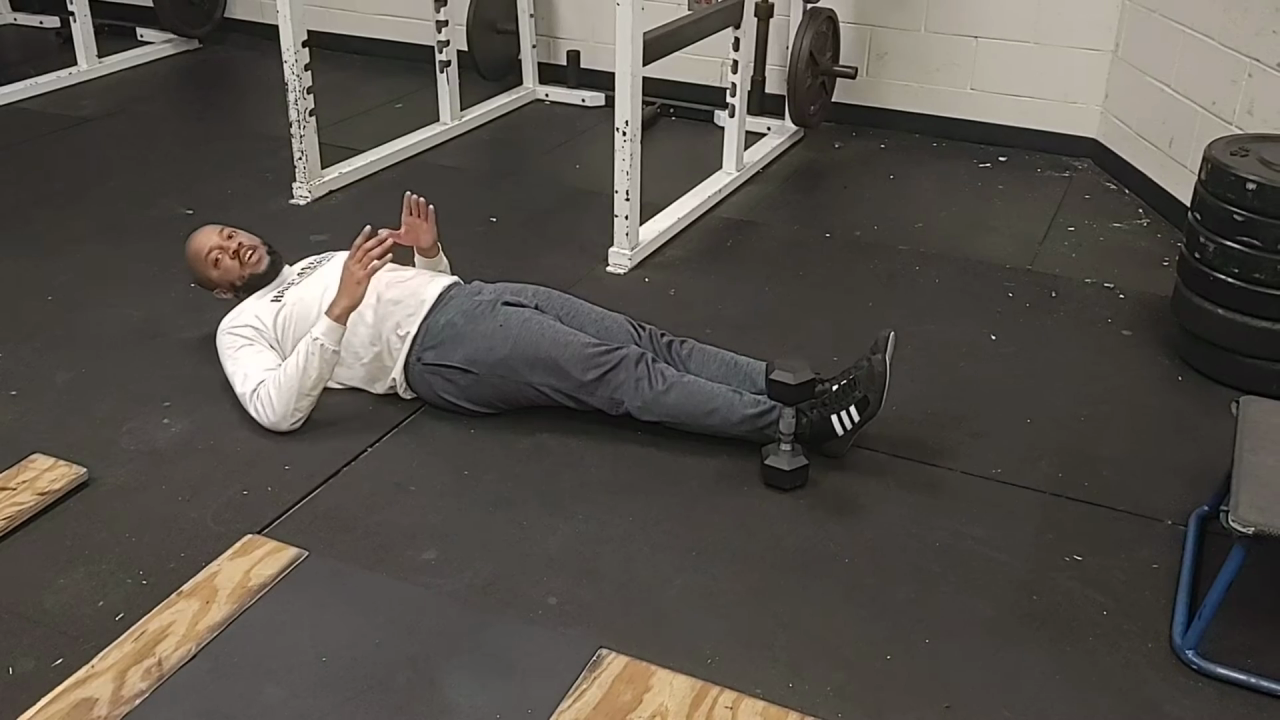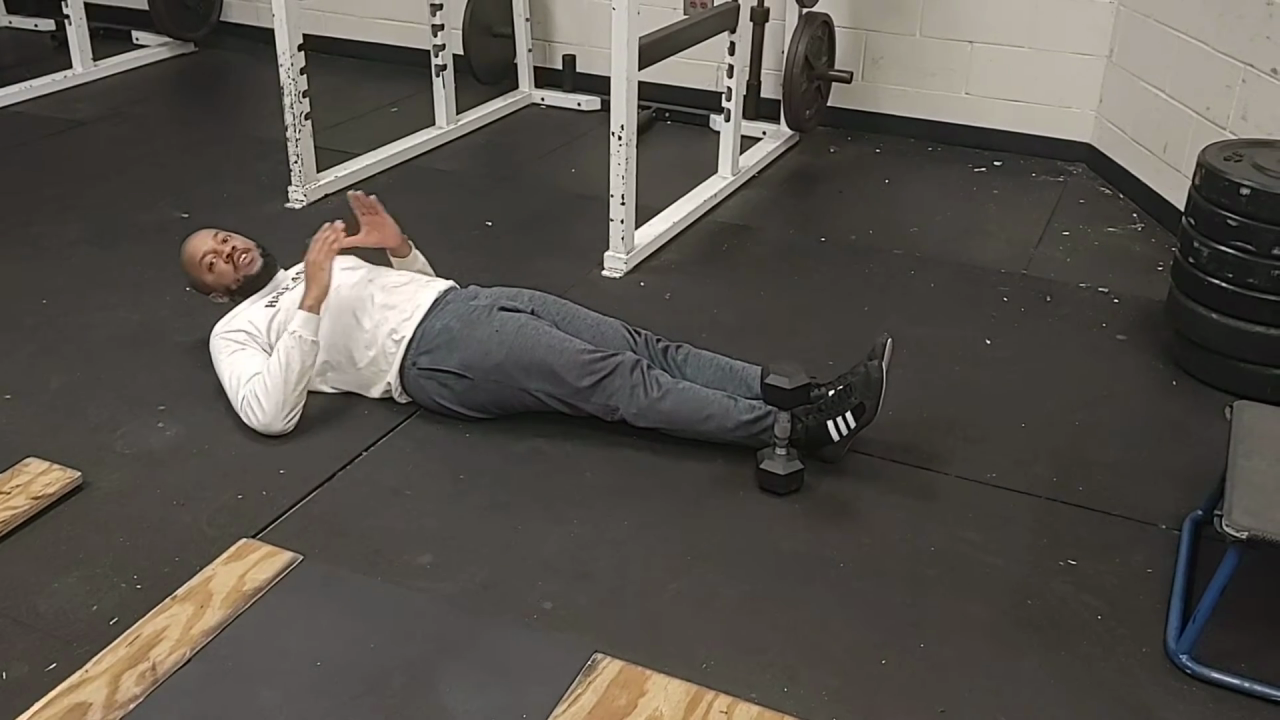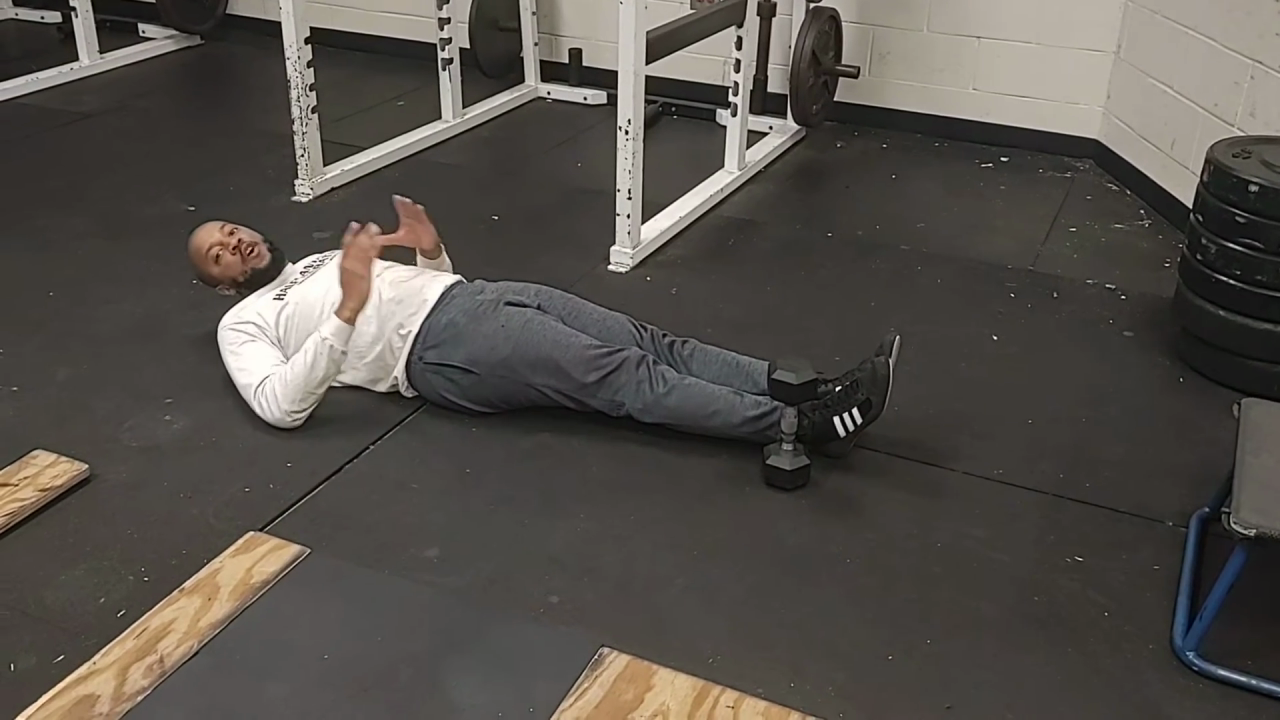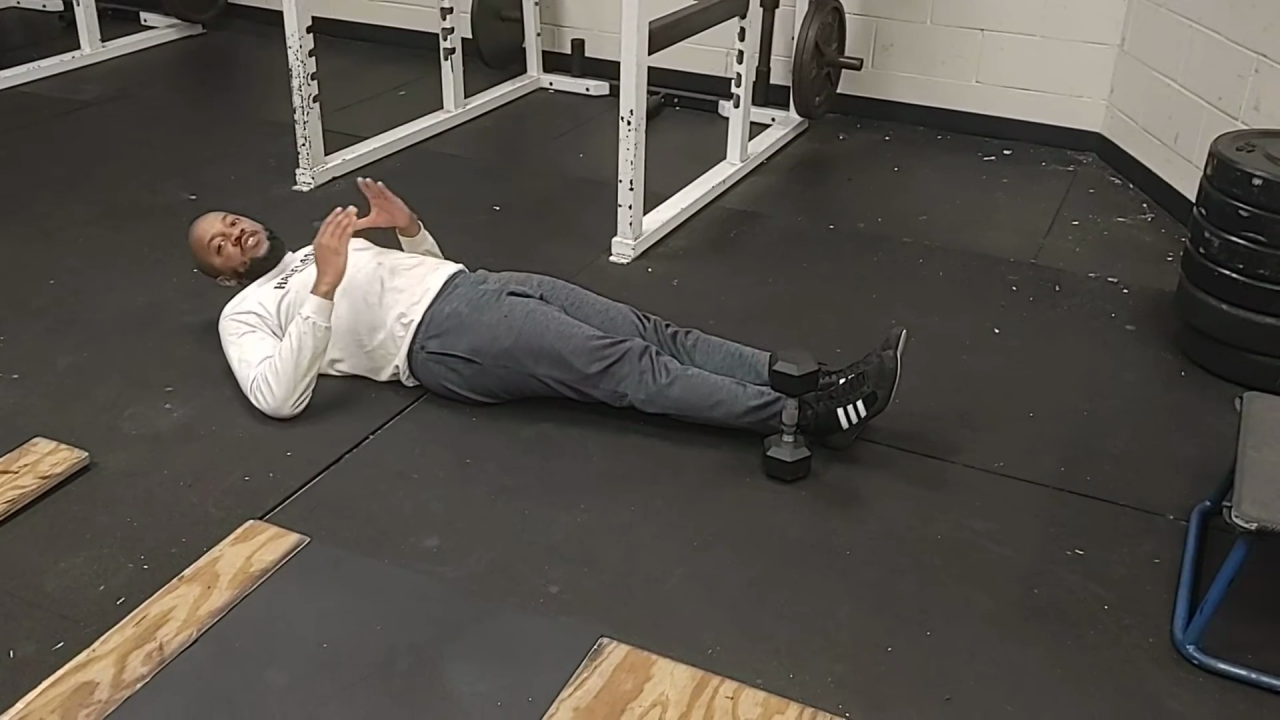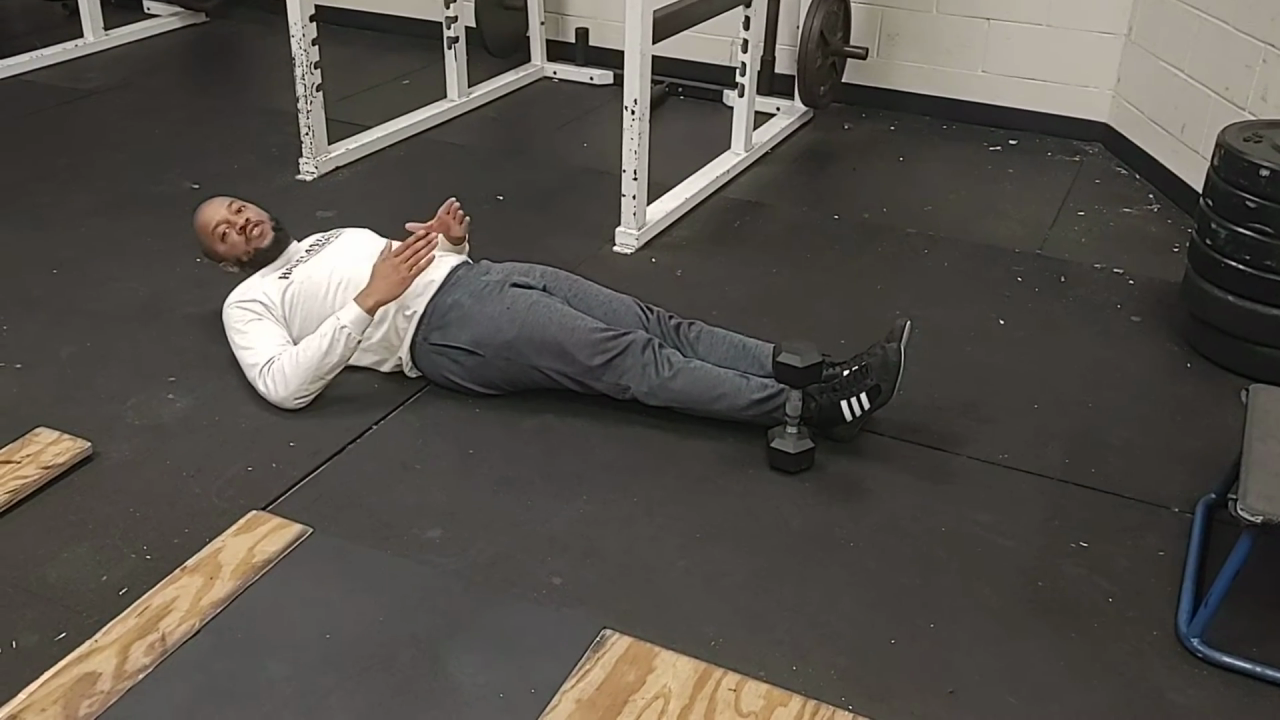
dt=1s
person 1, frame 1
left shoulder: (321, 263)
right shoulder: (243, 326)
right elbow: (279, 408)
left wrist: (427, 248)
right wrist: (341, 307)
left hip: (469, 297)
right hip: (437, 351)
left knee: (641, 340)
right knee: (619, 374)
left ankle: (805, 388)
right ankle: (797, 423)
person 1, frame 2
left shoulder: (320, 263)
right shoulder: (237, 331)
right elbow: (271, 414)
left wrist: (396, 243)
right wrist: (310, 302)
left hip: (467, 303)
right hip: (433, 355)
left knee: (637, 347)
right knee: (613, 382)
left ankle: (800, 393)
right ankle: (794, 429)
person 1, frame 3
left shoulder: (322, 260)
right shoulder: (244, 324)
right elbow: (281, 404)
left wrist: (428, 251)
right wrist: (350, 309)
left hip: (472, 296)
right hip: (440, 349)
left knee: (646, 342)
right knee: (622, 376)
left ankle: (808, 388)
right ankle: (798, 423)
person 1, frame 4
left shoulder: (324, 246)
right shoulder: (245, 314)
right elbow: (279, 397)
left wrist: (407, 225)
right wrist: (324, 287)
left hip: (474, 287)
right hip: (441, 341)
left knee: (647, 332)
right knee: (621, 367)
left ankle: (811, 379)
right ankle: (801, 415)
person 1, frame 5
left shoulder: (332, 238)
right shoulder: (249, 303)
right elbow: (286, 384)
left wrist: (451, 238)
right wrist: (368, 300)
left hip: (477, 275)
right hip: (442, 330)
left knee: (651, 323)
right knee: (623, 358)
left ankle: (814, 371)
right ankle: (805, 407)
